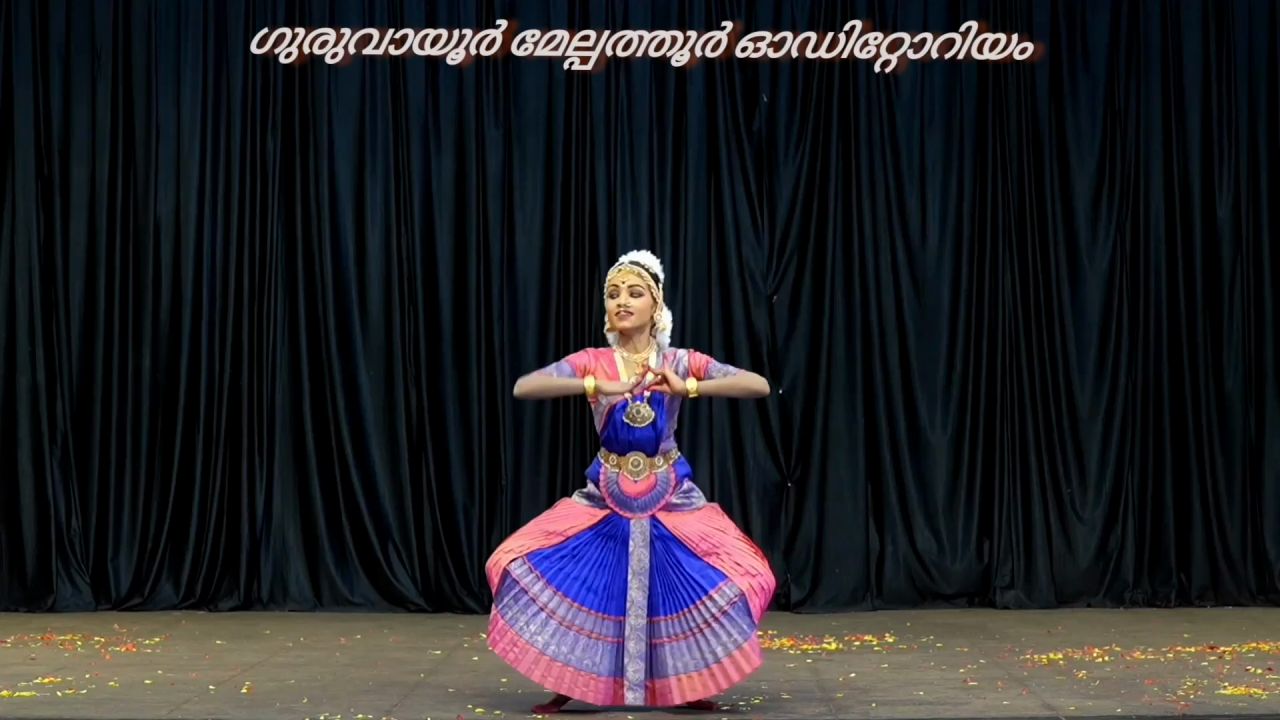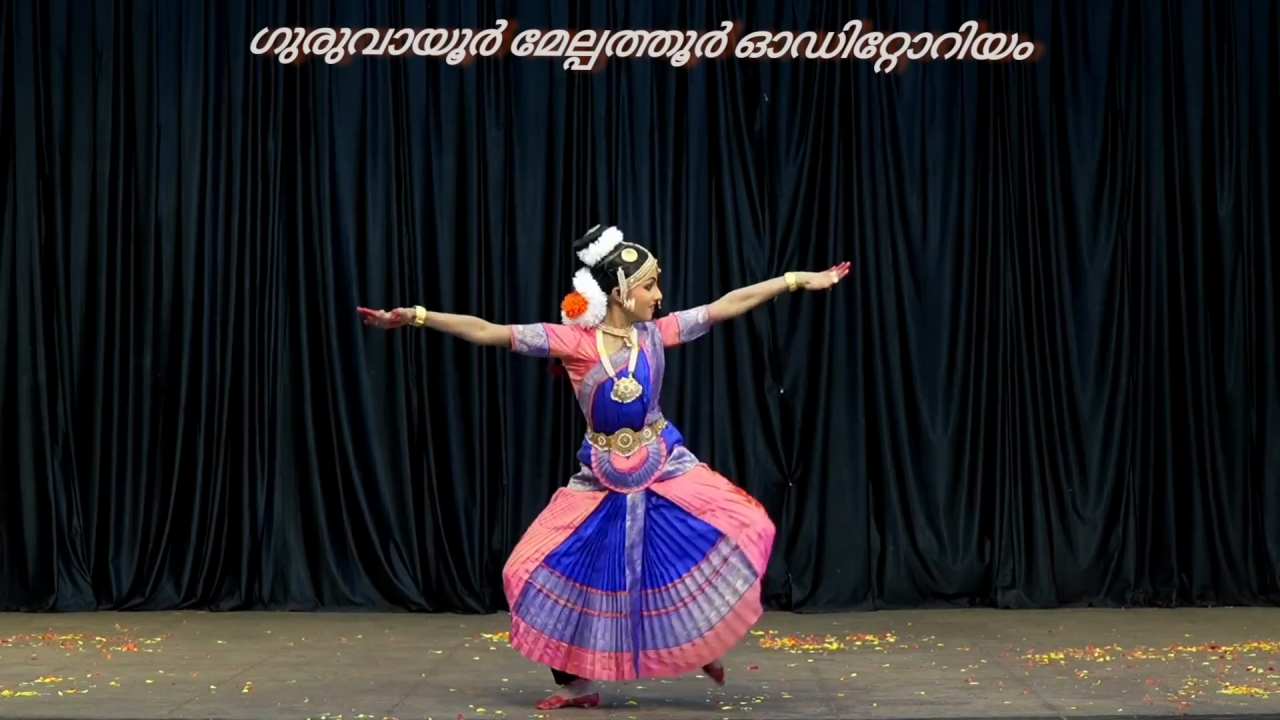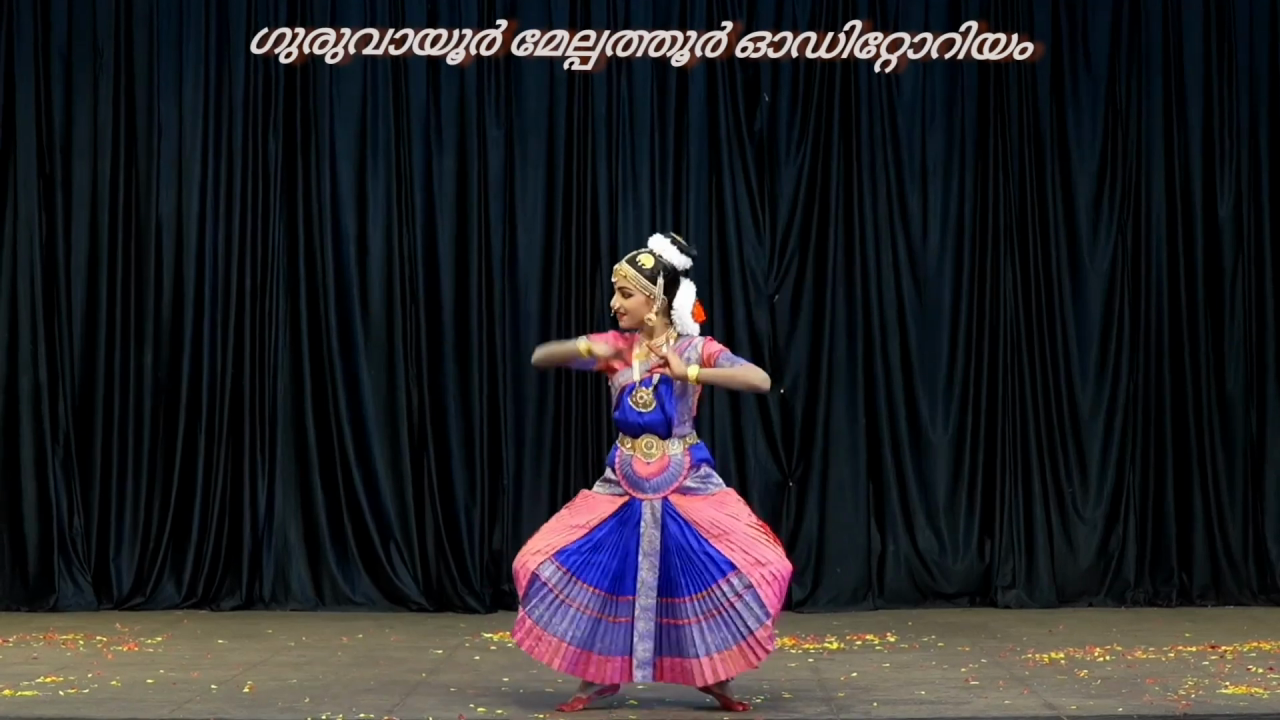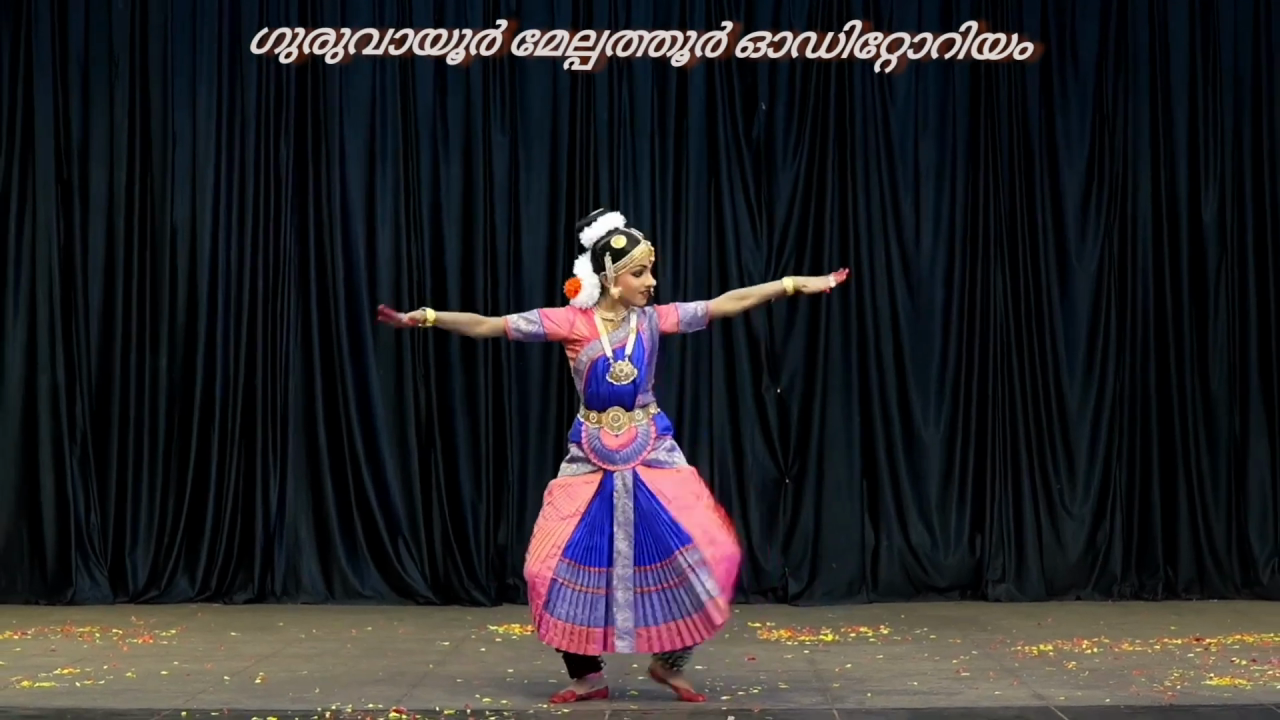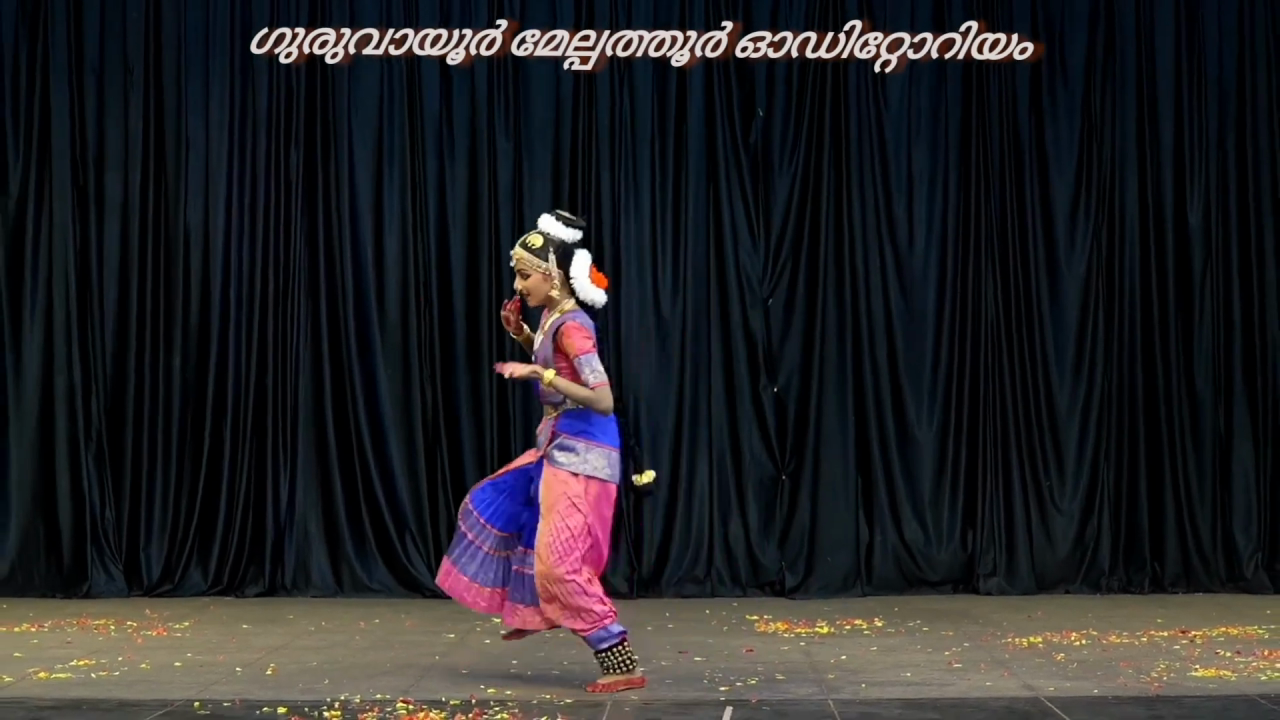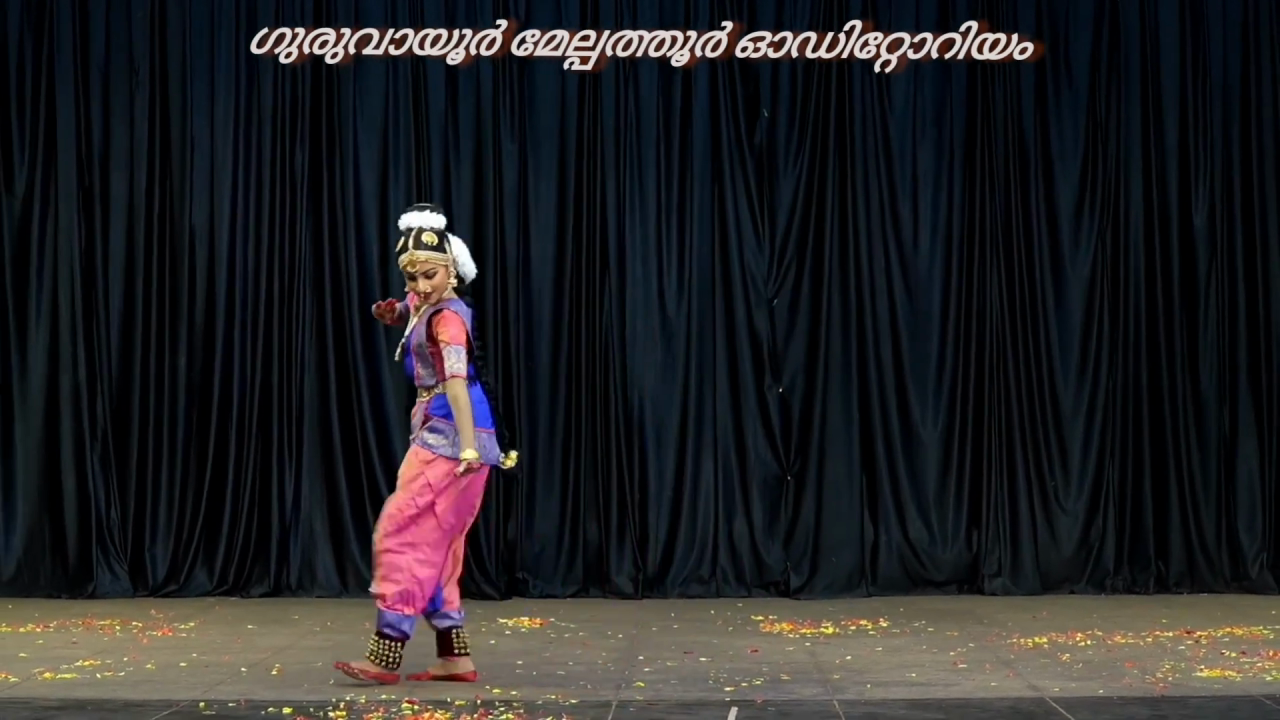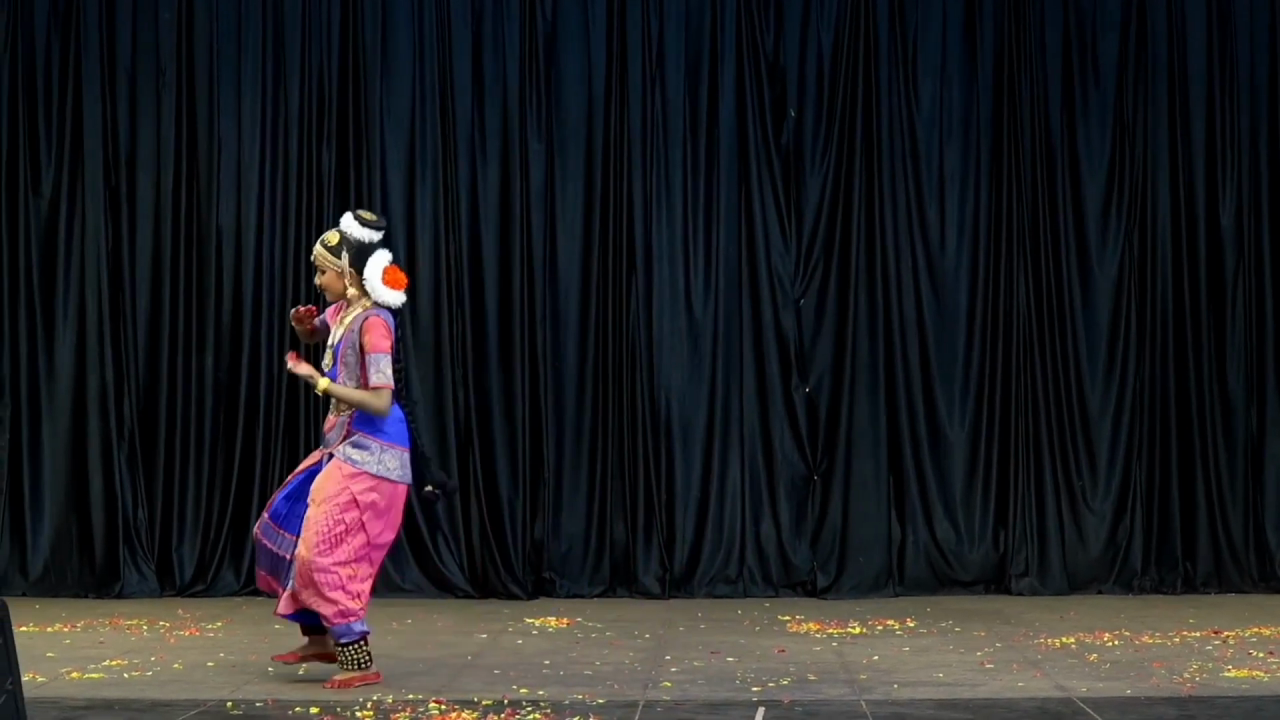
dt=0.7s
person 1, frame 1
left shoulder: (680, 362)
right shoulder: (593, 361)
left elbow: (759, 384)
right elbow: (523, 387)
left wrist: (688, 388)
right wrist: (591, 383)
left hip: (671, 500)
right hip: (603, 500)
left knee: (744, 580)
right knee: (518, 569)
left ankle: (680, 685)
right ankle: (571, 683)
person 1, frame 2
left shoulder: (657, 333)
right shoulder: (570, 340)
left elbow: (728, 305)
right elbow: (487, 332)
left wrist: (799, 279)
right wrist: (418, 316)
left hip: (667, 470)
right hip: (601, 479)
left knee: (740, 534)
right knee: (540, 572)
left ankle: (699, 646)
right ankle: (578, 683)
person 1, frame 3
left shoulder: (694, 348)
right shoulder: (614, 345)
left elbow: (760, 381)
right elbow: (541, 358)
left wrist: (686, 372)
right wrist: (595, 350)
left hip: (688, 487)
right hip: (621, 486)
left knee: (755, 572)
right knee: (545, 566)
left ankle: (716, 677)
right ankle: (598, 675)
person 1, frame 4
left shoulder: (653, 318)
right shoulder: (569, 321)
left elbow: (727, 303)
right elbow: (487, 327)
left wrist: (799, 284)
right wrist: (426, 316)
left hip: (652, 455)
right hip: (590, 461)
left knee: (704, 551)
right knee: (553, 566)
left ankle: (668, 661)
right ankle: (587, 676)
person 1, frame 5
left shoulder: (572, 326)
right shoulder: (552, 319)
left elbow: (602, 400)
left wrist: (544, 377)
right wrist: (519, 332)
left hip: (581, 456)
right hip: (559, 451)
left knee: (563, 568)
right knee: (489, 509)
left ankle: (623, 666)
right ankle: (526, 619)
person 1, frame 6
left shoulder: (447, 316)
right shoulder: (422, 300)
left elbow: (456, 383)
right elbow: (399, 314)
left wrist: (468, 448)
right wrist: (389, 312)
left hip: (447, 435)
right hip: (440, 434)
left knee: (404, 539)
right knee: (434, 547)
left ankle: (384, 658)
right ankle: (453, 657)
person 1, frame 7
left shoulder: (375, 324)
right shoulder: (341, 311)
left elbow: (380, 401)
right elbow: (310, 334)
left wrist: (318, 381)
right wrist: (303, 323)
left hip: (372, 452)
right hip: (342, 448)
left knee: (324, 554)
right knee: (280, 530)
left ankle: (362, 664)
right ankle: (322, 637)
